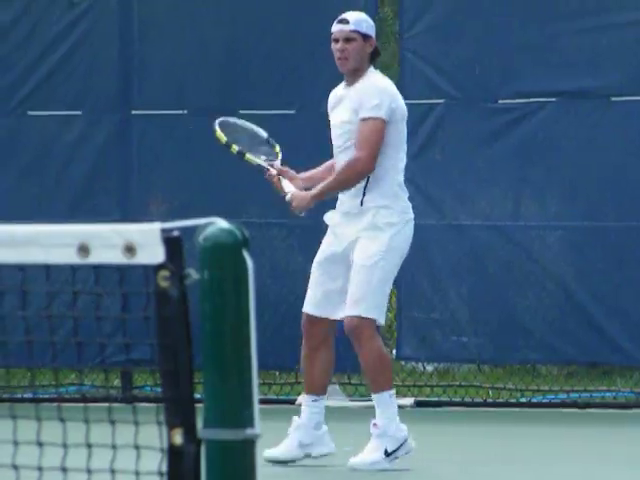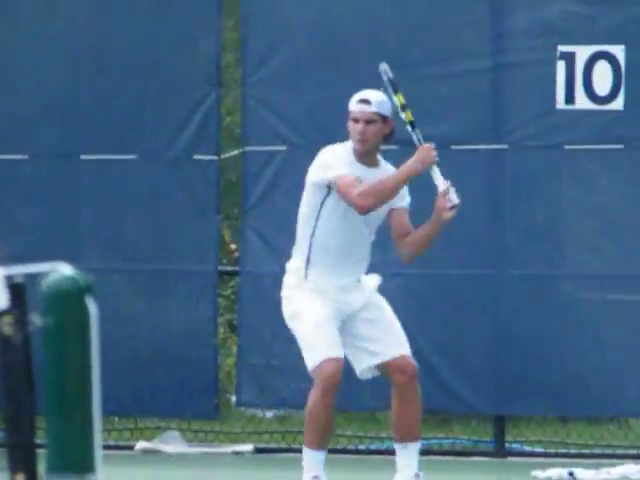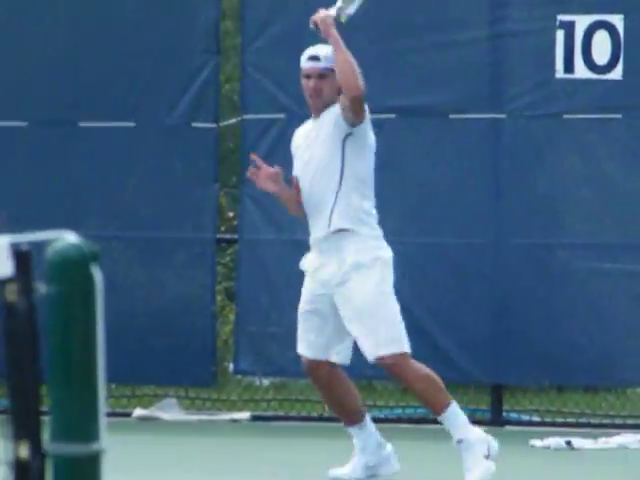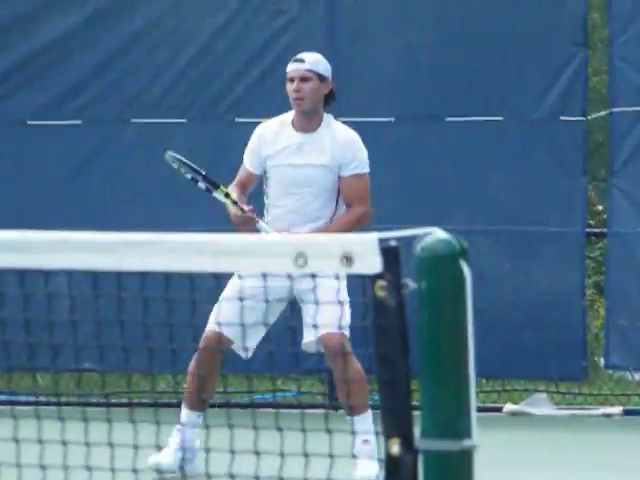
dt=1s
person 1, frame 1
left shoulder: (379, 91)
right shoulder: (337, 95)
left elbow: (364, 161)
left wrist: (312, 194)
right wrist: (297, 179)
left hip: (382, 222)
right hip: (345, 223)
left knee: (359, 323)
right knee: (314, 322)
left ankle: (389, 433)
right ankle: (309, 431)
person 1, frame 2
left shoulder: (390, 177)
right shoulder: (331, 158)
left elbow: (408, 250)
right elbow: (362, 202)
left wrist: (438, 221)
right wrist: (415, 166)
left hip: (356, 291)
right hip: (307, 289)
left knee: (406, 370)
right knee: (330, 372)
person 1, frame 3
left shoulder: (348, 118)
right shoulder: (302, 135)
left elbow: (354, 95)
left wrist: (331, 28)
right wrist: (280, 189)
left hip: (361, 262)
right hip: (323, 264)
left knee: (394, 363)
right knee: (318, 370)
left ankle: (471, 441)
person 1, frame 4
left shoulder: (347, 142)
right shoulder: (266, 133)
left elbow: (360, 211)
right elbow: (238, 188)
right wrist: (237, 211)
left knee: (336, 348)
right knee: (212, 344)
right ankle: (183, 442)
